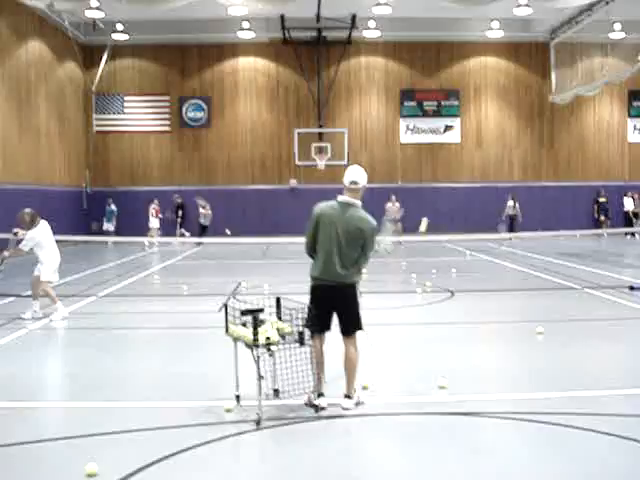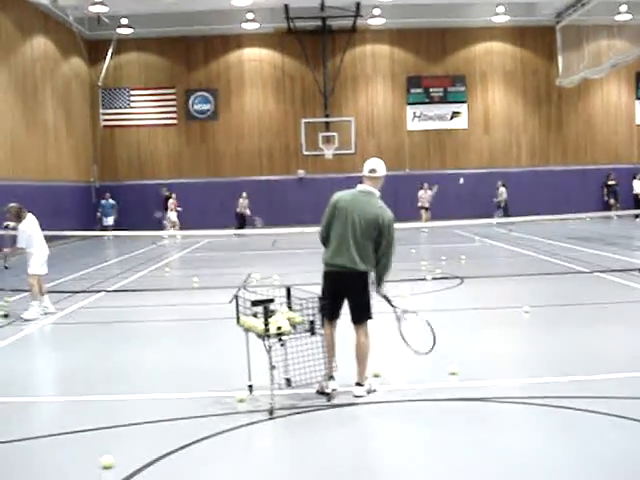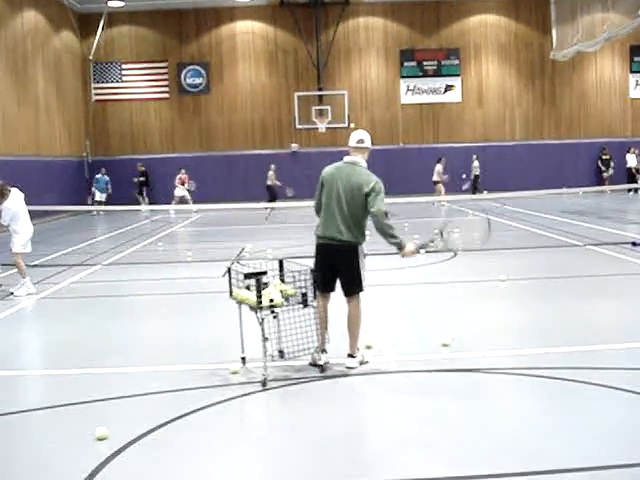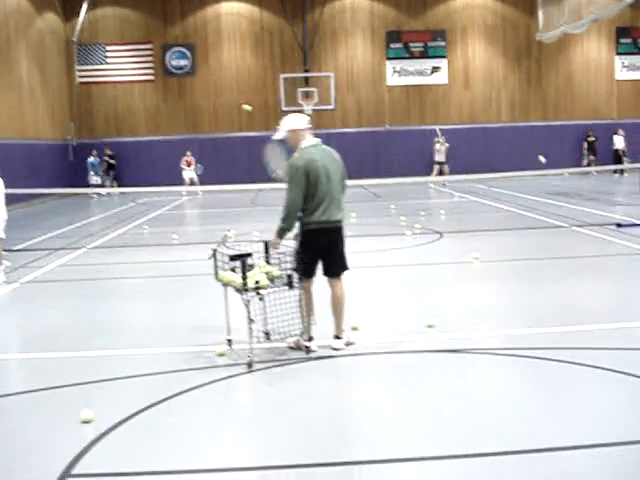
dt=0.7s
person 1, frame 1
left shoulder: (320, 210)
right shoulder: (368, 222)
left elbow: (309, 248)
right elbow: (364, 258)
left hip: (320, 283)
right hip: (347, 286)
left knee: (318, 338)
right knee: (350, 340)
left ankle: (318, 393)
right ankle: (350, 395)
person 1, frame 2
left shoulder: (339, 198)
right shoulder: (384, 214)
left elbow: (323, 234)
right elbow: (384, 254)
right wrist: (379, 282)
left hip: (332, 270)
right hip: (359, 273)
left knee: (329, 324)
right knee: (361, 327)
left ankle: (329, 379)
right ankle: (361, 382)
person 1, frame 3
left shoulder: (328, 171)
right shoulder: (371, 181)
left elbow: (318, 208)
right elbow: (380, 219)
right wrist: (401, 245)
left hip: (324, 242)
right hip: (350, 245)
left knee: (322, 297)
right knee: (353, 299)
left ankle: (321, 351)
right ankle: (353, 354)
person 1, frame 4
left shoulder: (298, 160)
right shoulder: (333, 154)
left elbow: (293, 203)
left wrist: (281, 232)
left hip: (312, 228)
right hip: (335, 225)
left knee: (305, 282)
right knee: (336, 281)
left ankle: (307, 338)
right ankle: (339, 336)
